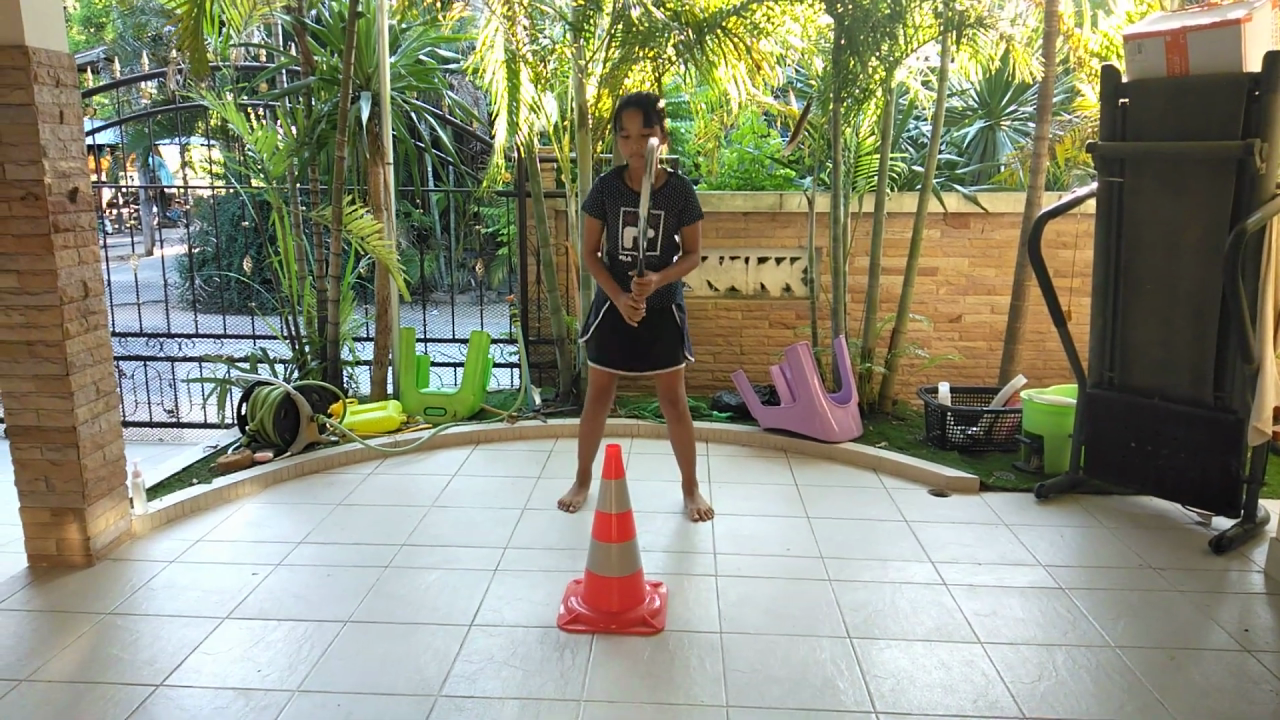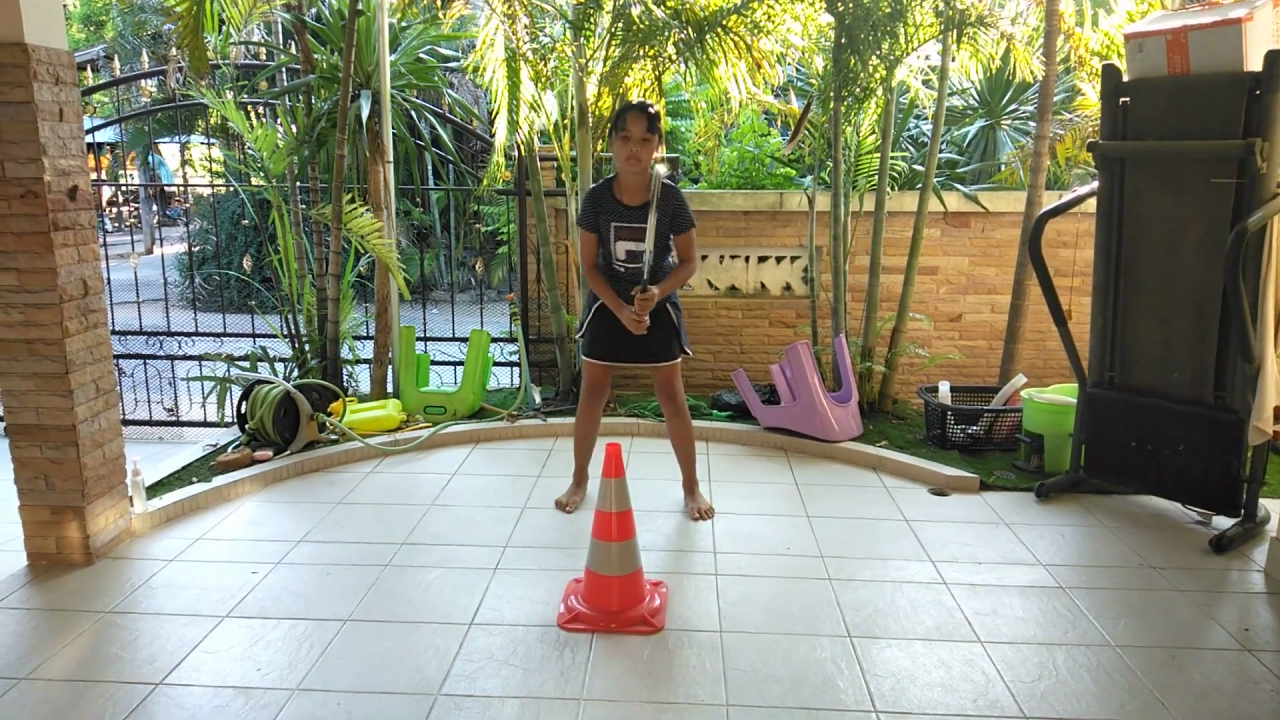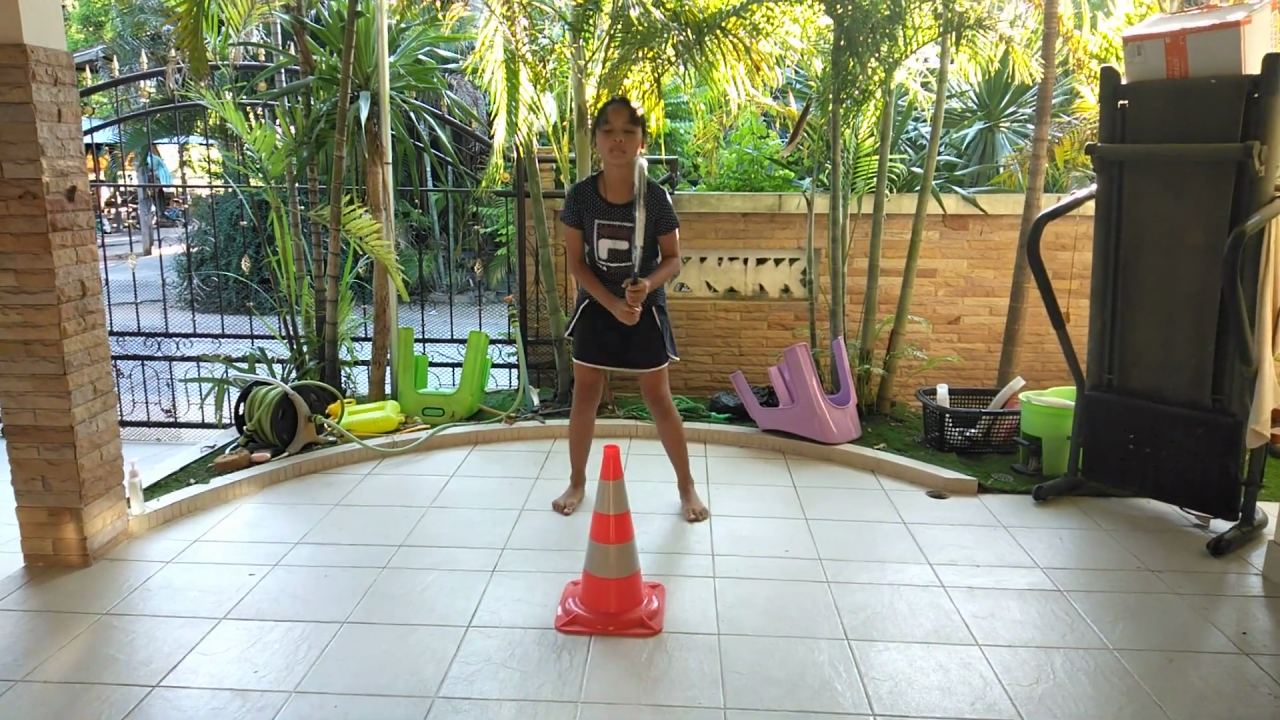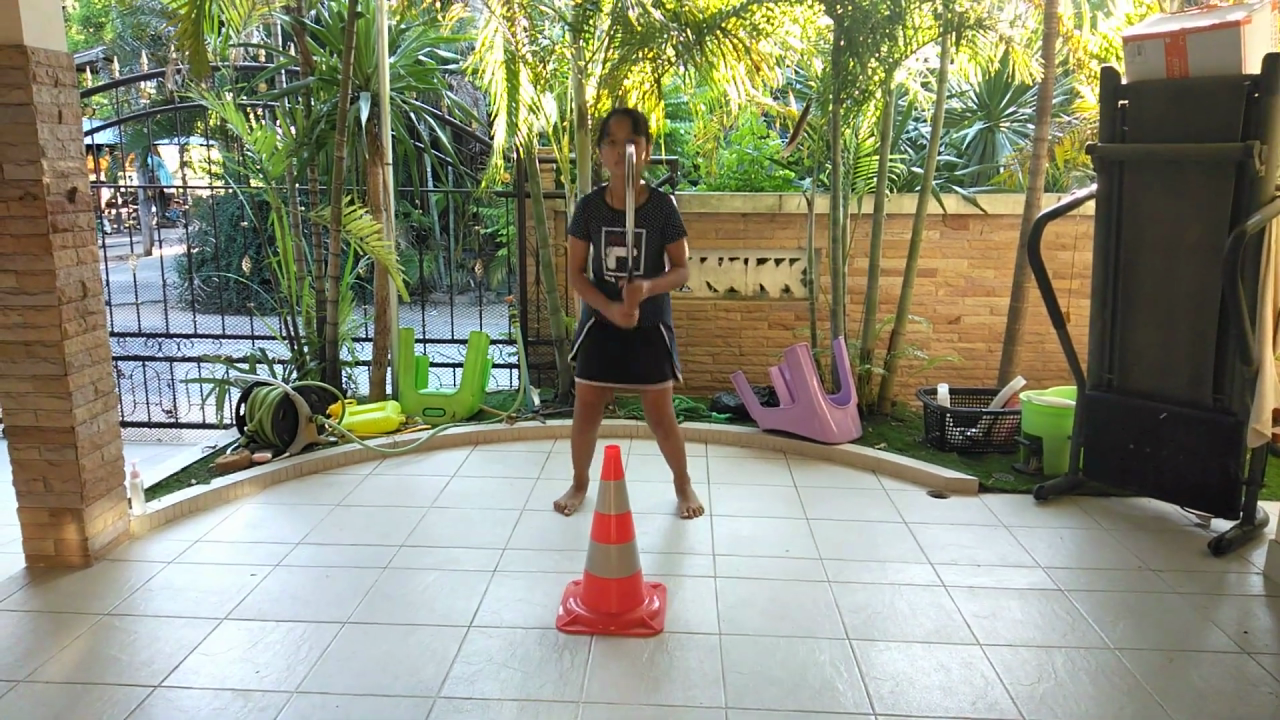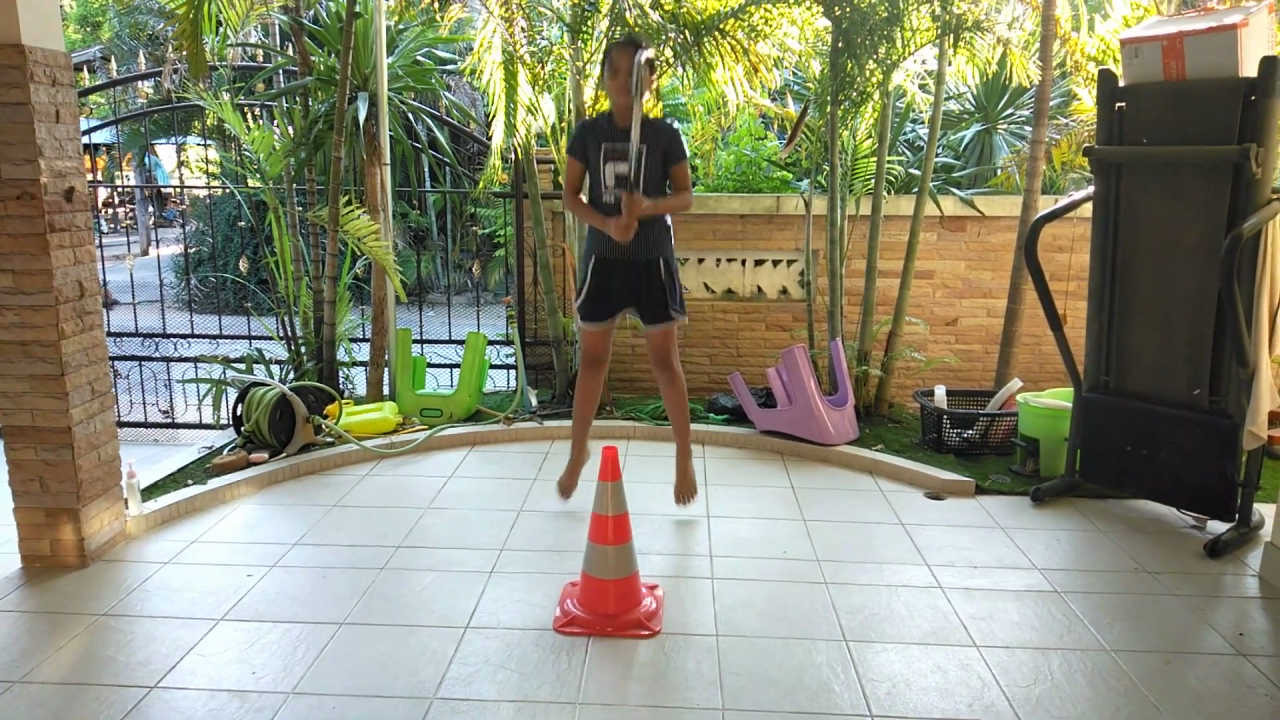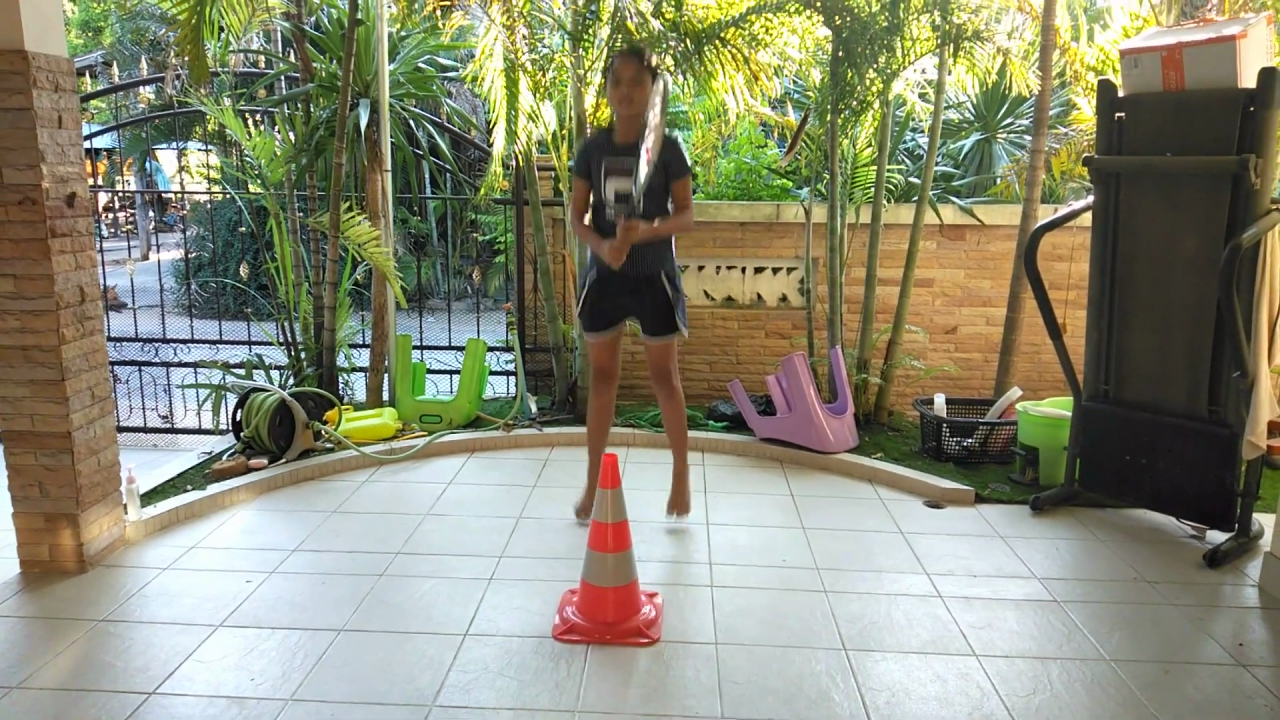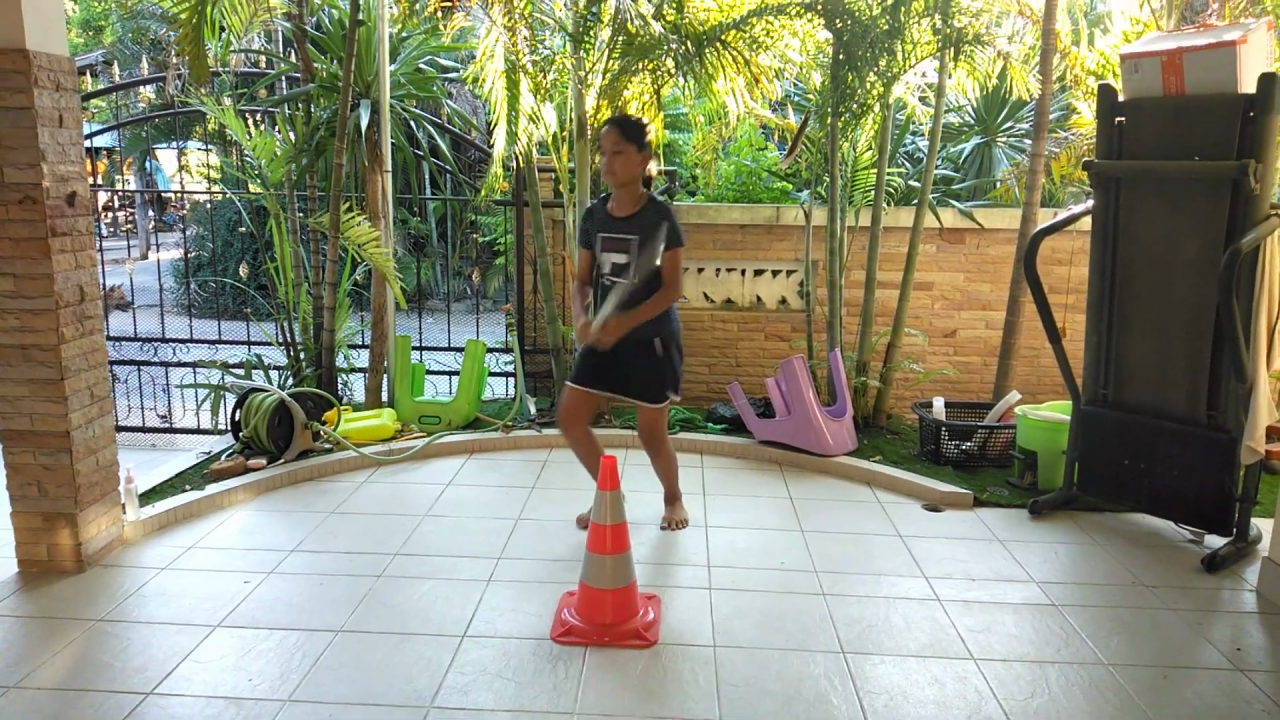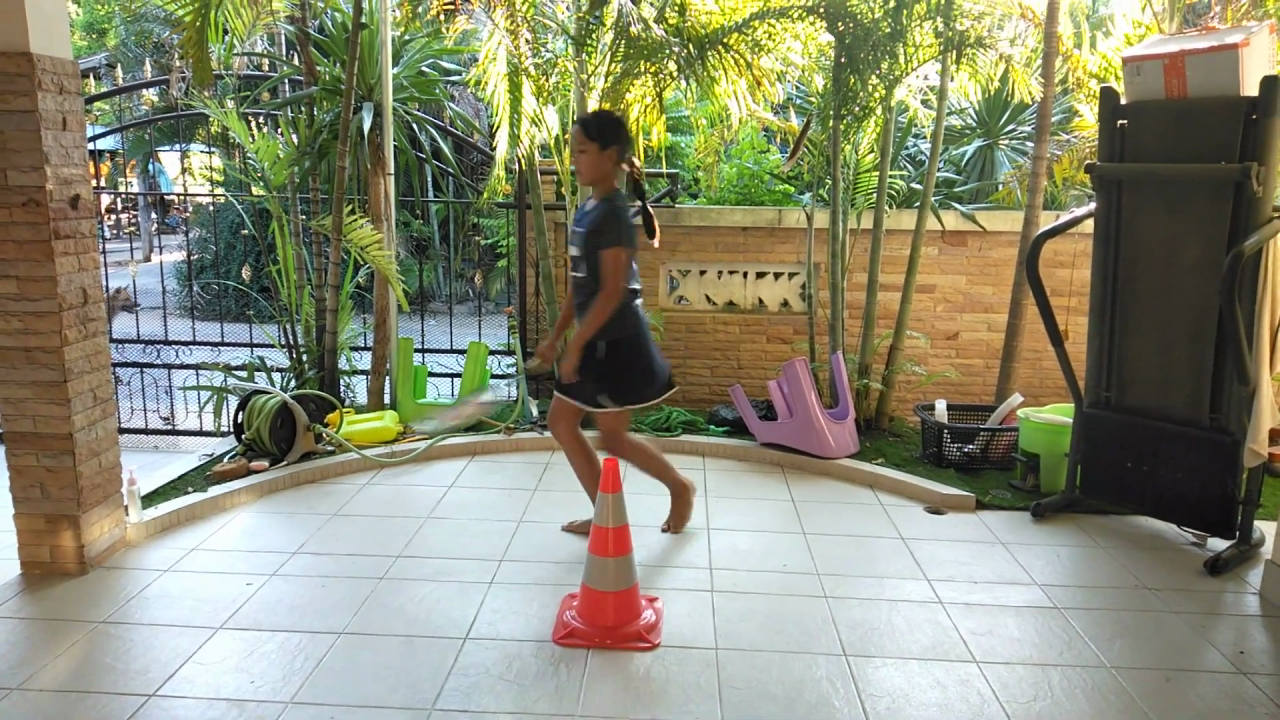
dt=0.2s
person 1, frame 1
left shoulder: (679, 189)
right shoulder: (605, 187)
left elbow: (692, 253)
right elbow: (590, 252)
left wrist: (657, 281)
right wrist: (619, 297)
left hip: (663, 307)
right hip: (612, 304)
left knee: (673, 401)
right knee: (598, 397)
left ankle: (690, 486)
right ankle: (583, 478)
person 1, frame 2
left shoulder: (671, 198)
right shoulder: (596, 198)
left elbow: (688, 260)
right elbow: (588, 265)
left wrist: (658, 293)
right wrist: (620, 310)
left hip: (657, 307)
right hip: (606, 307)
left knee: (672, 397)
right knee: (592, 395)
left ankle: (691, 485)
right ankle: (580, 479)
person 1, frame 3
left shoulder: (656, 197)
right shoulder: (581, 195)
left elbow: (672, 258)
right elbow: (575, 262)
left wrist: (647, 285)
right wrist: (611, 303)
left hip: (646, 308)
right hip: (596, 306)
left knee: (659, 400)
right knee: (584, 397)
left ankle: (686, 485)
right ankle: (577, 481)
person 1, frame 4
left shoulder: (662, 206)
right shoulder: (588, 207)
left elbow: (682, 270)
right elbow: (576, 273)
left wrist: (649, 287)
right wrist: (609, 307)
left hip: (651, 324)
right hip: (600, 322)
left knee: (660, 417)
right knee: (586, 413)
left ankle: (683, 484)
right ankle: (580, 483)
person 1, frame 5
left shoulder: (665, 134)
right shoulder: (588, 132)
left elbow: (685, 195)
right elbow: (570, 195)
left wrist: (649, 207)
right wrist: (606, 223)
left hip: (652, 260)
right hip: (603, 258)
left knee: (664, 360)
right knee: (592, 358)
left ankle: (684, 455)
right ankle: (578, 452)
person 1, frame 6
left shoulder: (667, 148)
right shoulder: (592, 148)
left elbow: (685, 214)
right elbow: (578, 213)
left wrist: (645, 229)
right wrist: (600, 245)
left hip: (653, 275)
right hip: (605, 275)
left knee: (663, 374)
right knee: (603, 372)
left ankle: (680, 473)
right ankle: (597, 474)
person 1, frame 7
left shoulder: (660, 217)
right shoulder: (592, 216)
left elbow: (674, 287)
right elbow: (582, 278)
left wrist: (623, 322)
right wrist: (582, 319)
left hip: (651, 340)
right hip: (610, 337)
left knee: (651, 435)
right knee: (571, 417)
left ankle: (673, 498)
person 1, frame 8
left shoulder: (612, 212)
right shoulder: (591, 210)
left elbow: (613, 290)
left wrist: (575, 344)
right wrist: (558, 333)
left hip: (615, 340)
right hip: (599, 338)
left knee: (615, 439)
right knee: (560, 424)
left ankle: (679, 488)
